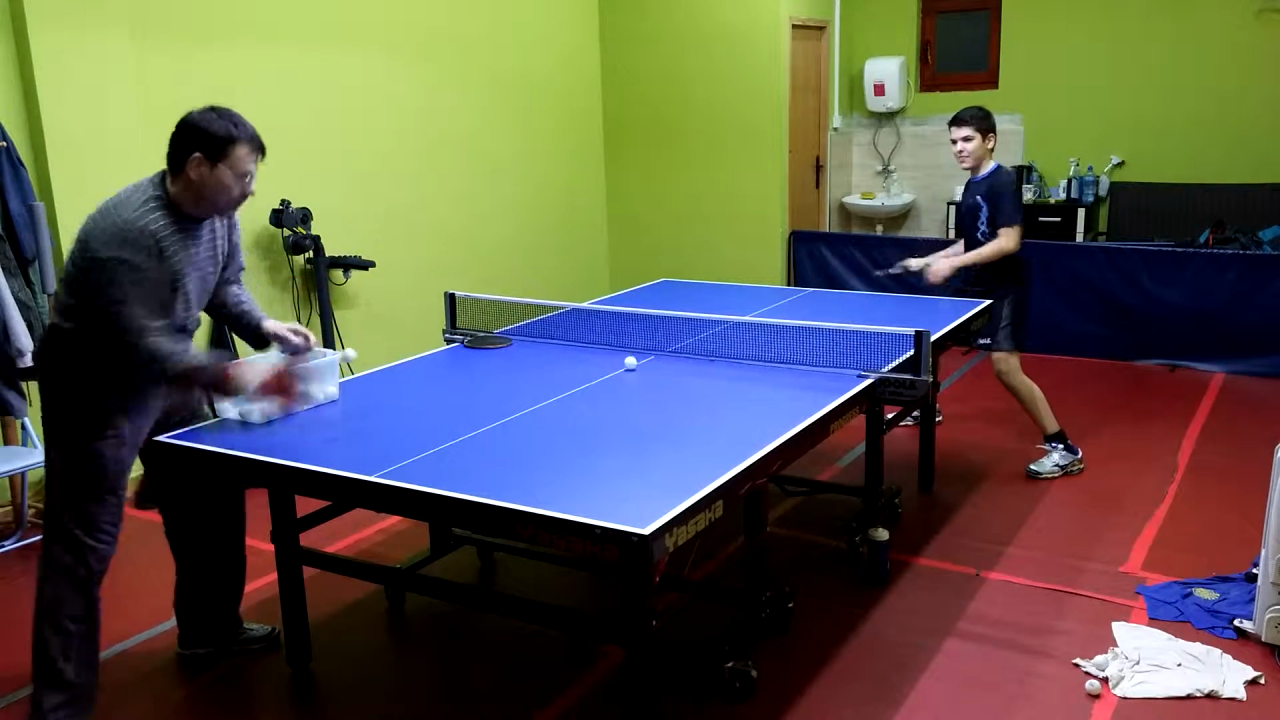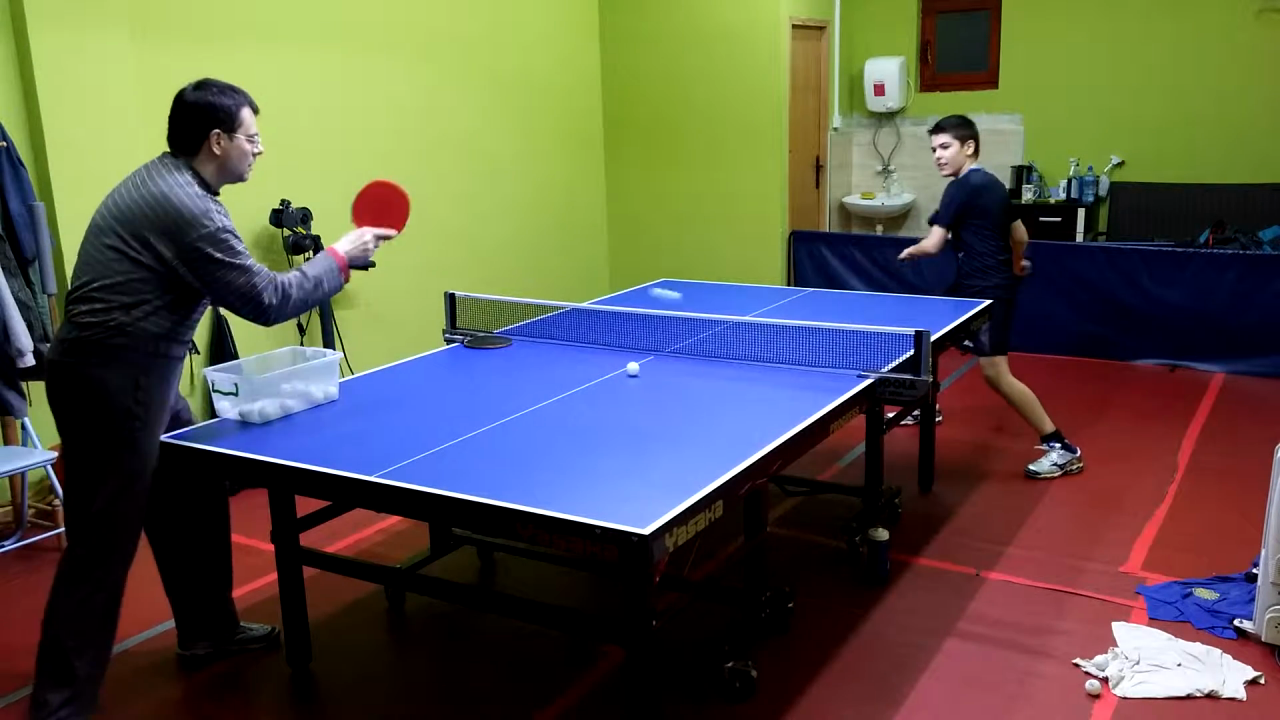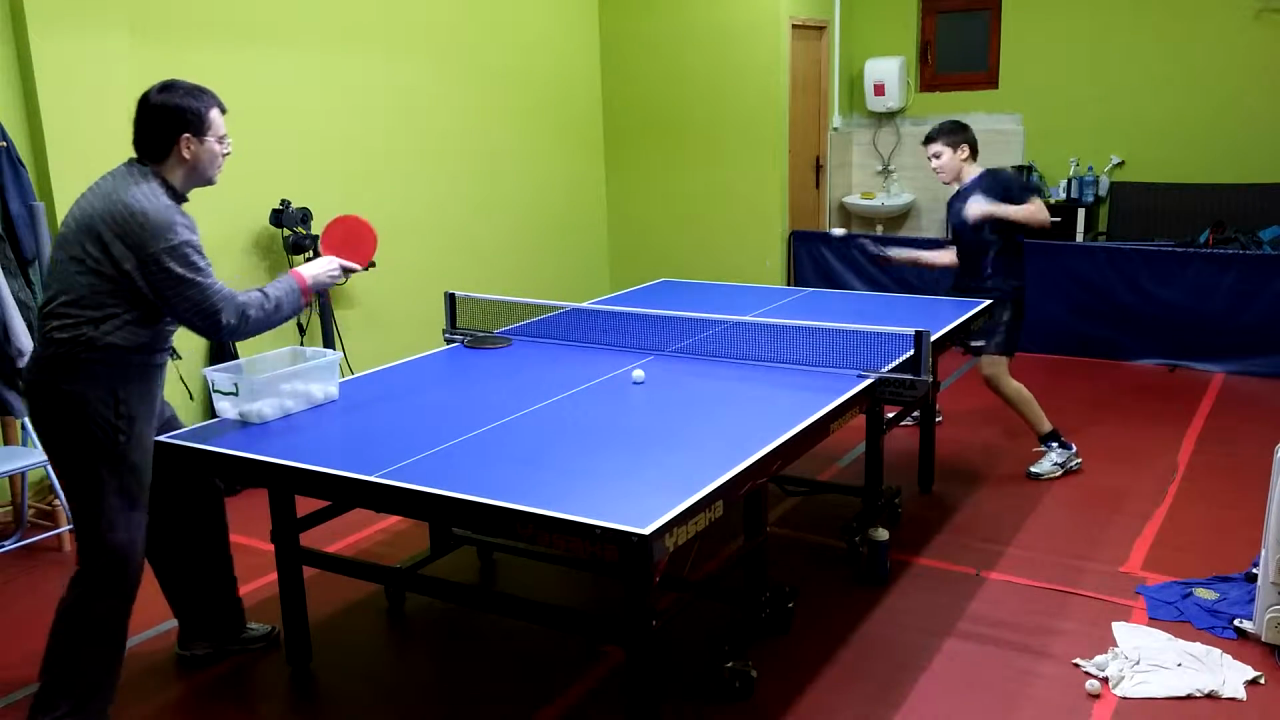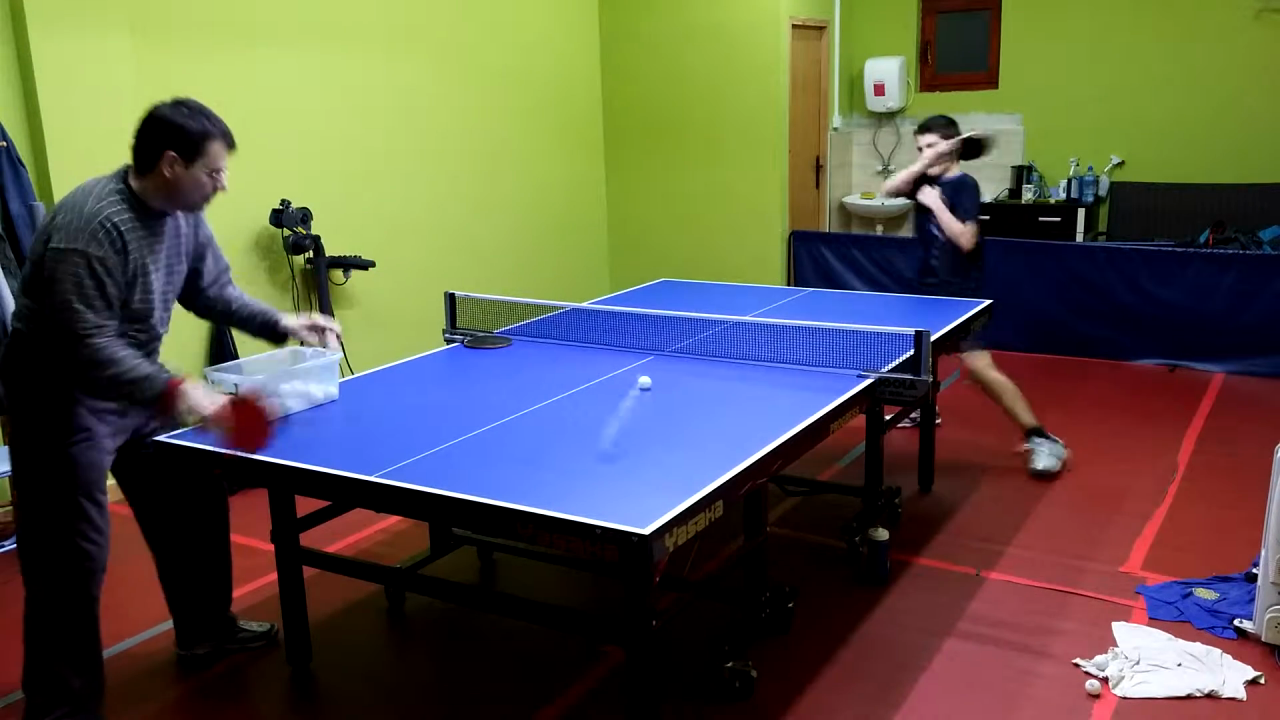
dt=0.3s
person 1, frame 1
left shoulder: (216, 217)
right shoulder: (129, 230)
left elbow: (224, 289)
right elbow: (142, 345)
left wrist: (268, 329)
right wrist: (227, 375)
left hip: (166, 381)
right hip: (93, 389)
left knee: (215, 495)
right knee: (82, 546)
left ankle: (209, 628)
person 1, frame 2
left shoulder: (169, 184)
right shoulder: (185, 208)
right elbow: (263, 300)
left wrist: (289, 271)
right wrist: (338, 258)
left hip: (142, 373)
right hip: (107, 381)
left knee: (195, 496)
right knee: (103, 545)
left ankle: (208, 628)
person 1, frame 3
left shoulder: (141, 193)
right shoulder: (147, 215)
right elbow: (222, 317)
left wrist: (267, 289)
right wrist: (302, 282)
left hip: (126, 385)
right hip: (90, 395)
left knee: (191, 501)
right knee: (116, 554)
left ankle: (211, 627)
person 1, frame 4
left shoulder: (182, 216)
right shoulder: (91, 225)
left elbow: (210, 291)
right elbow: (88, 347)
left wrist: (280, 323)
right wrist: (175, 391)
left hip: (135, 387)
right hip: (64, 397)
left knee: (196, 499)
right knee: (71, 561)
left ankle: (206, 629)
person 2, frame 1
left shoulder: (1002, 182)
right shoulder: (972, 185)
left elbow: (1009, 243)
left wrist: (952, 263)
right wrist: (930, 260)
left hip: (1002, 289)
right hip: (976, 287)
left knee: (1005, 368)
left ankle: (1064, 448)
person 2, frame 2
left shoulder: (963, 186)
right shoulder: (990, 183)
left elbow: (934, 244)
right elbow: (1020, 235)
left wrist: (911, 250)
right wrist: (1016, 263)
left hip: (989, 291)
right hip: (972, 287)
left knee: (995, 372)
left ankle: (1061, 447)
person 2, frame 3
left shoulder: (1000, 180)
right shoulder: (955, 202)
left elbow: (1042, 216)
left wrist: (992, 209)
right wrist: (911, 256)
left hip: (1000, 293)
right hip: (965, 292)
left knee: (992, 371)
left ankle: (1059, 447)
person 2, frame 4
left shoulder: (964, 186)
right shoulder: (924, 182)
left elbow: (966, 241)
right elbow: (889, 189)
left wrist: (934, 204)
right wrist: (929, 160)
left hip: (962, 291)
right hip: (930, 288)
left knee: (978, 366)
left ankle: (1042, 439)
right ankle: (924, 410)
